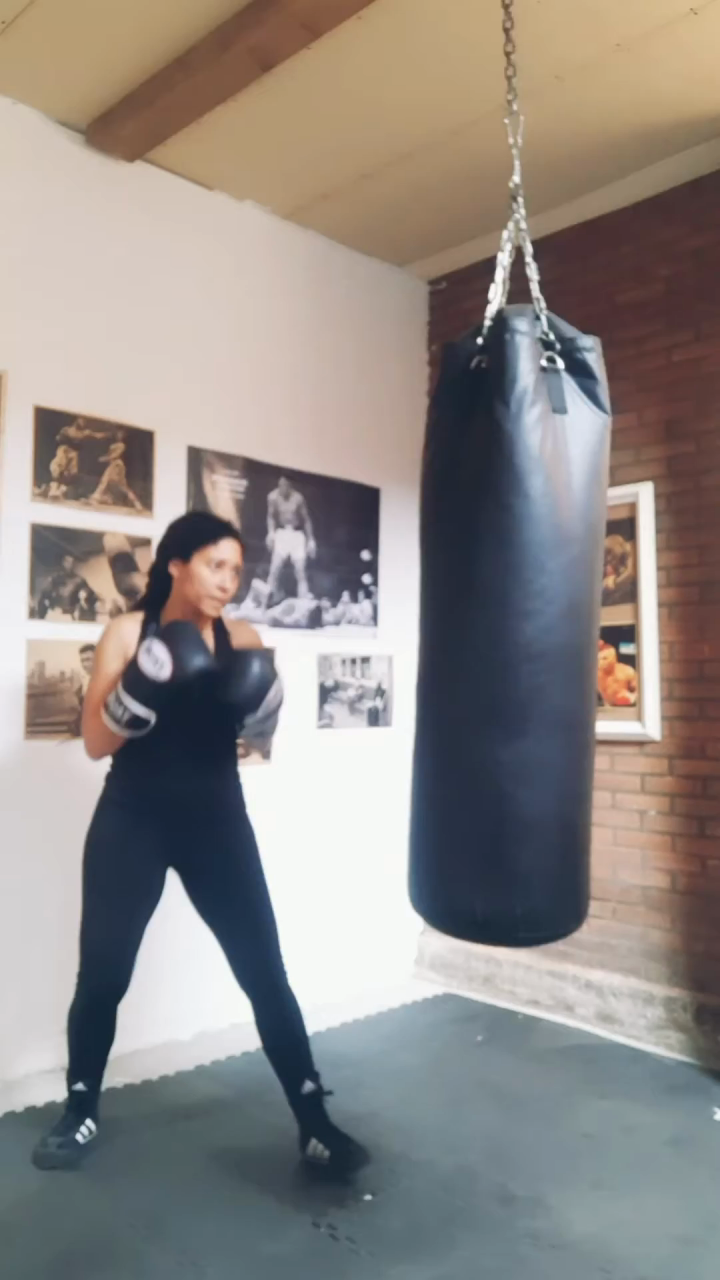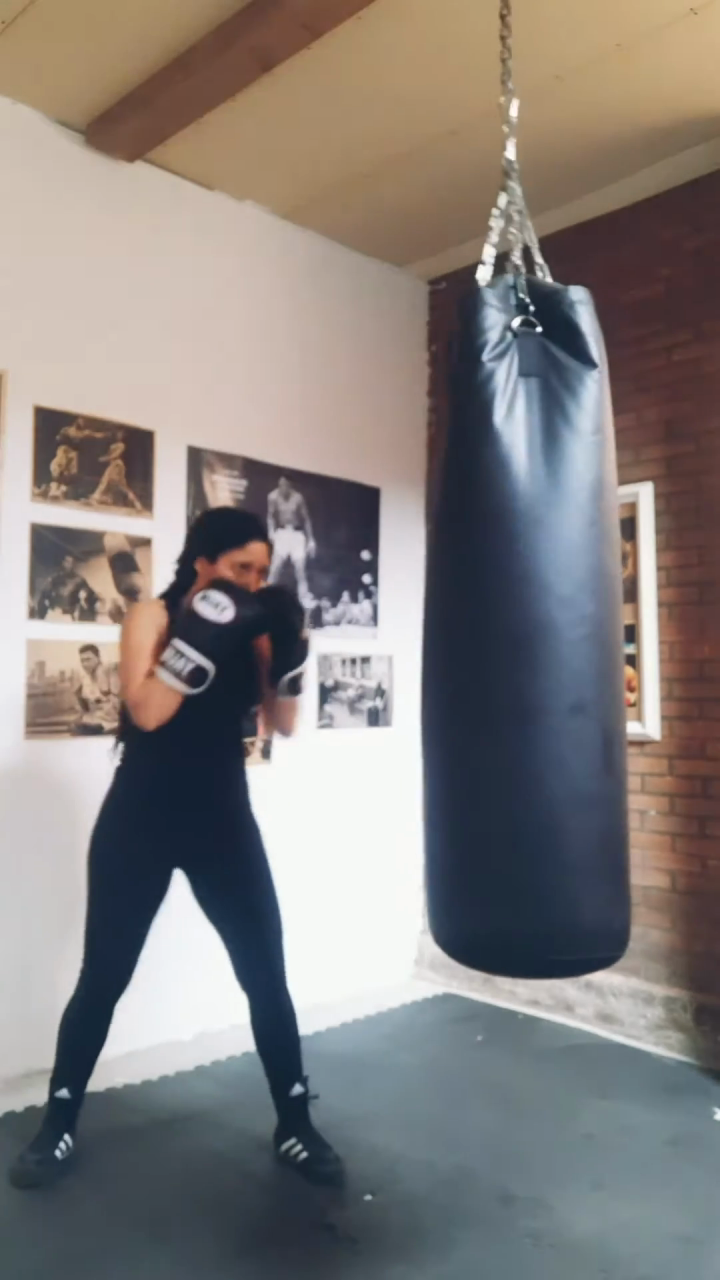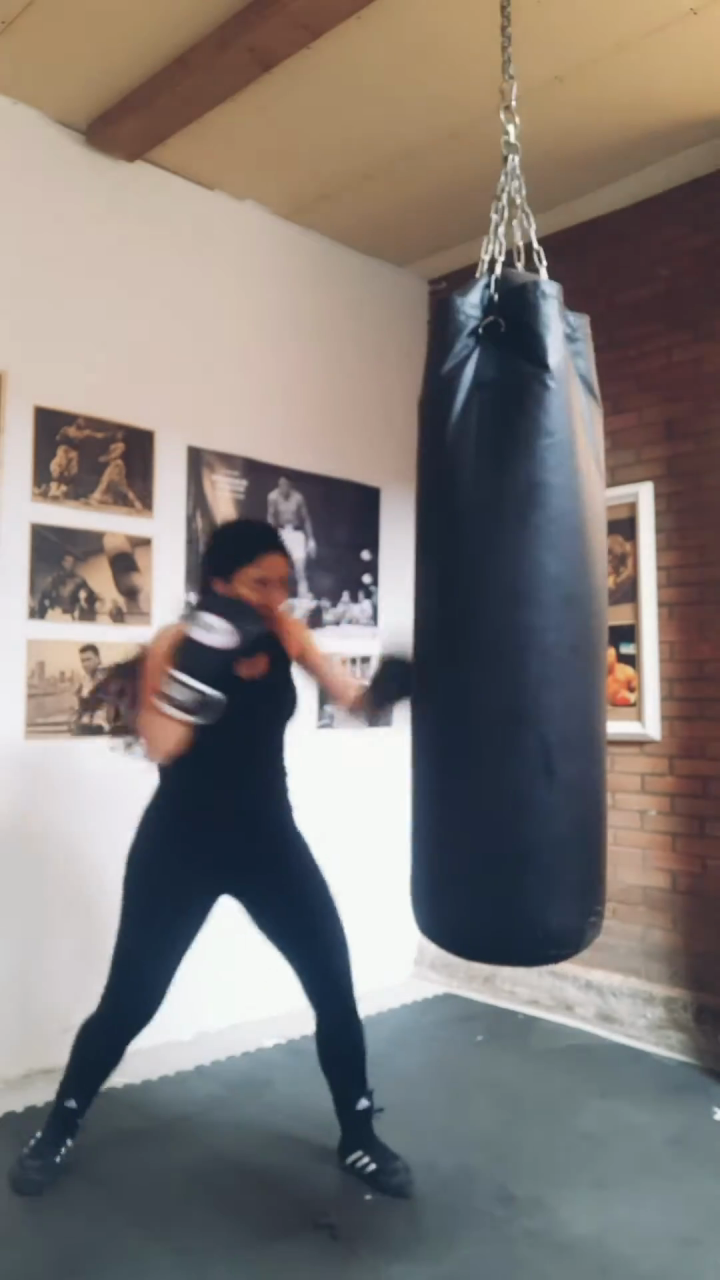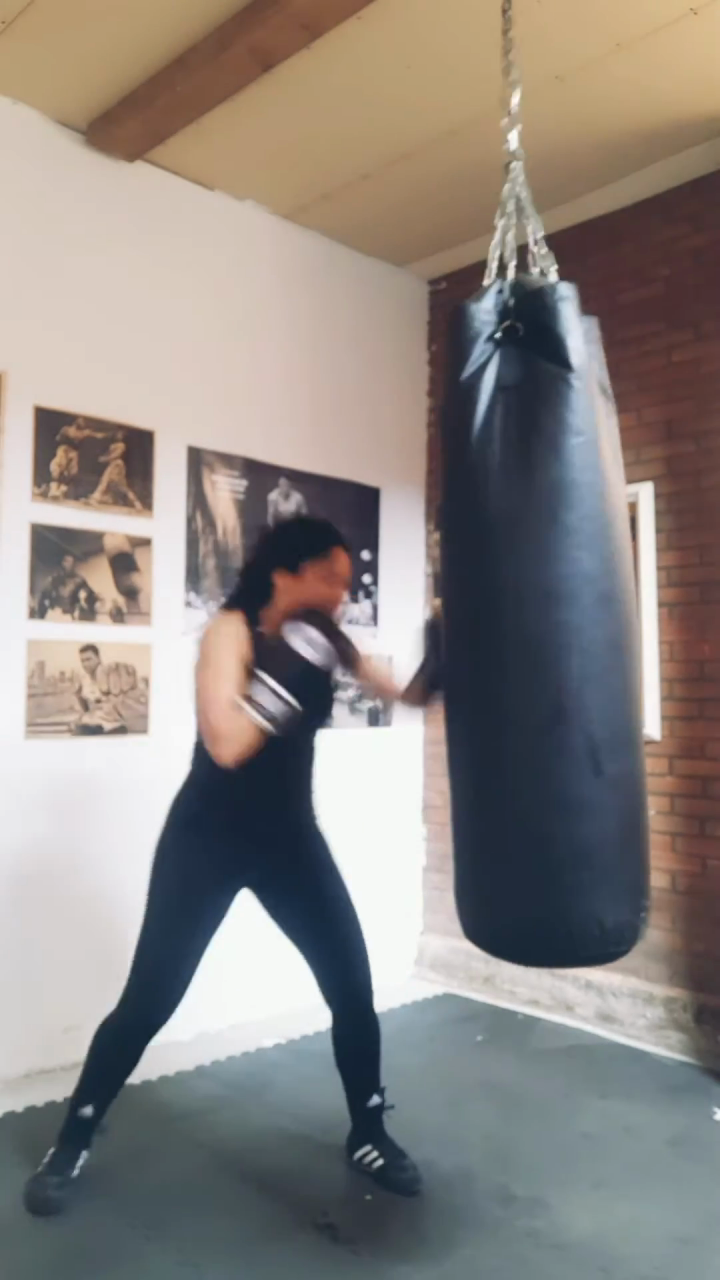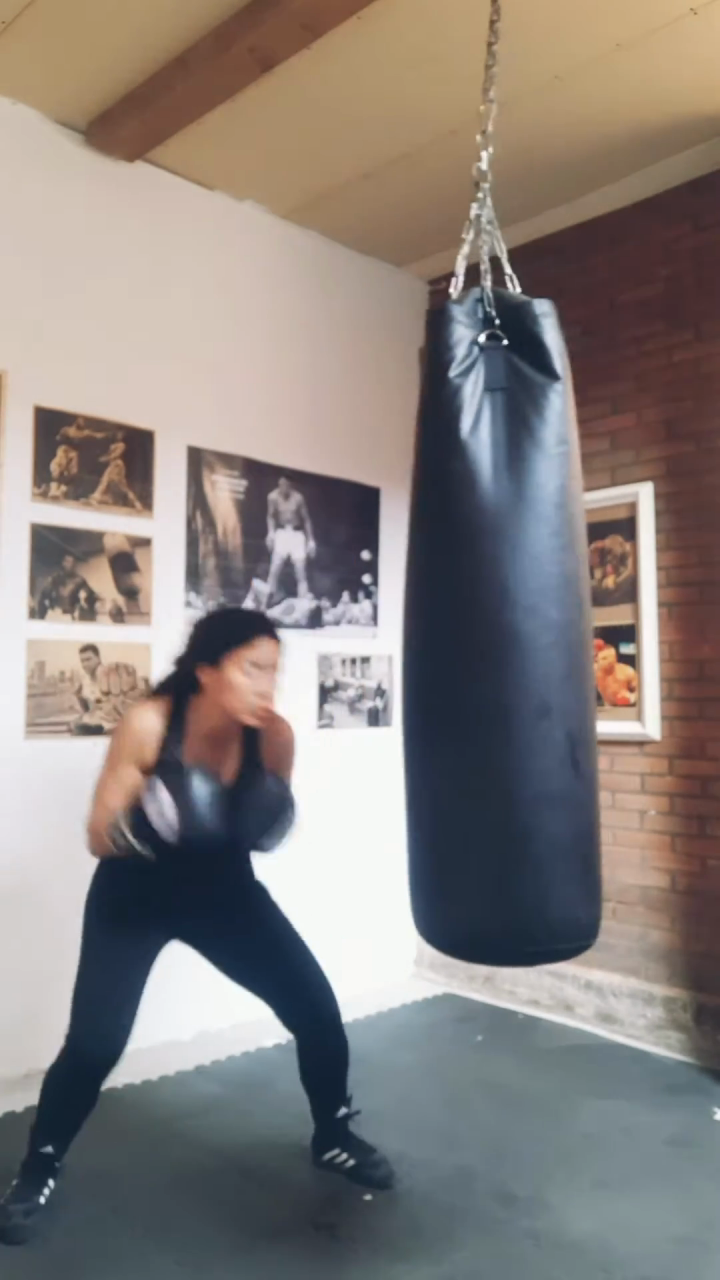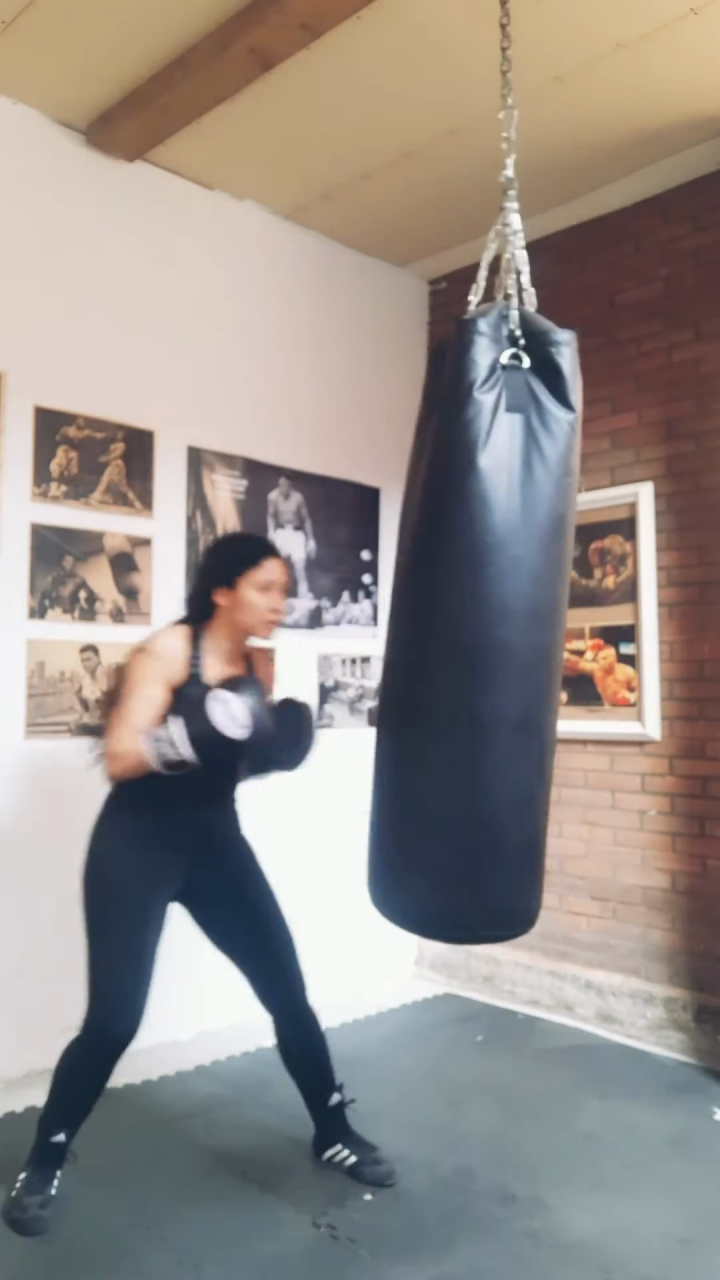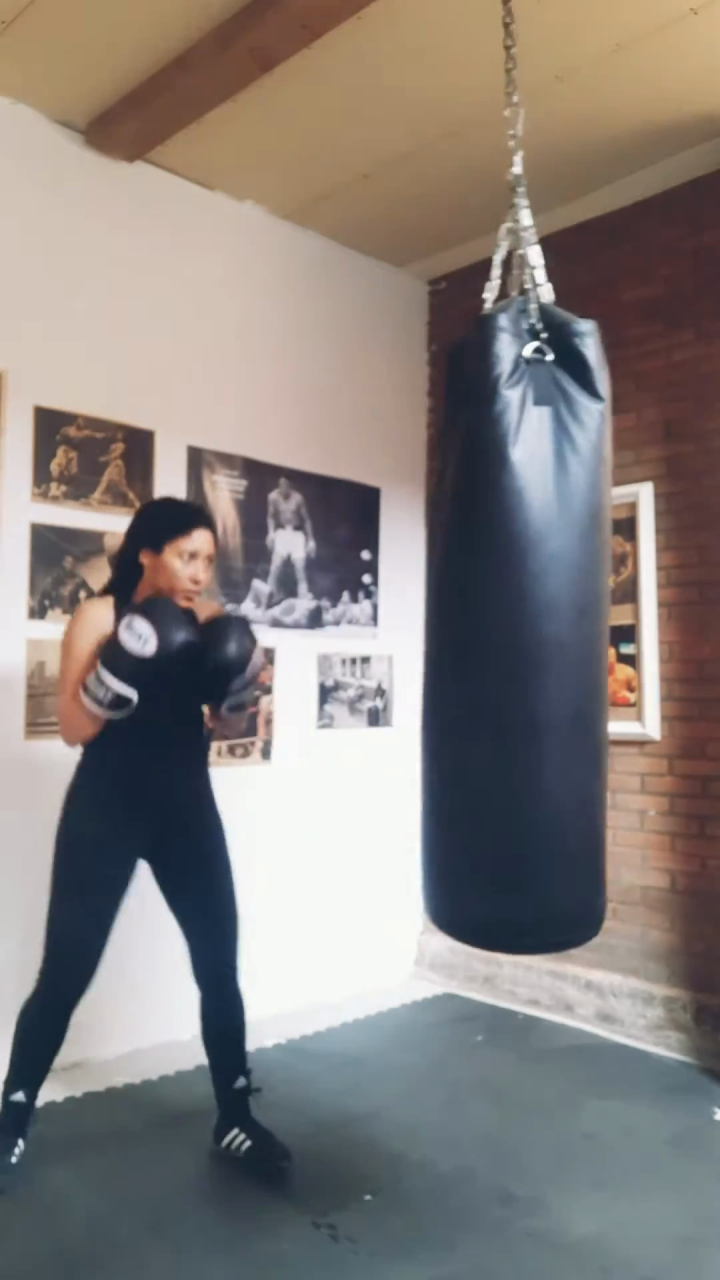
dt=0.7s
person 1, frame 1
left shoulder: (243, 641)
right shoulder: (129, 632)
left elbow: (259, 737)
right elbow: (96, 741)
left wrist: (258, 700)
right wrist: (151, 682)
left hip: (215, 820)
right hip: (132, 821)
left knee: (266, 974)
right knee: (102, 975)
left ankle: (314, 1123)
right ankle: (80, 1112)
person 1, frame 2
left shoulder: (254, 628)
right shoulder: (153, 617)
left elbow: (283, 725)
right elbow: (147, 712)
left wrist: (290, 651)
right wrist: (203, 637)
left hip: (222, 816)
right hip: (141, 818)
left knee: (265, 973)
right knee: (104, 977)
left ankle: (294, 1126)
right ankle: (59, 1124)
person 1, frame 3
left shoulder: (283, 630)
right shoulder: (181, 640)
left elbow: (346, 694)
right elbow: (161, 746)
left wrist: (386, 688)
right wrist: (200, 659)
left hip: (267, 837)
right hip: (179, 842)
left knee: (335, 988)
right knee: (129, 999)
left ankle: (358, 1134)
right ankle: (59, 1130)
person 1, frame 4
left shoulder: (323, 632)
right shoulder: (228, 633)
left elbow: (393, 689)
right elbow: (226, 747)
left wrist: (434, 677)
right wrist: (291, 670)
left hip: (289, 834)
right hip: (207, 834)
left knee: (351, 984)
right knee: (150, 996)
left ankle: (368, 1133)
right ankle: (72, 1142)
person 1, frame 5
left shoulder: (272, 734)
right shoulder: (150, 725)
right elbow: (99, 839)
right wrist: (147, 826)
left hip: (225, 893)
right hip: (131, 902)
left knee: (318, 1012)
right knee: (95, 1045)
left ankle: (333, 1136)
person 1, frame 6
left shoulder: (252, 666)
right shoulder: (169, 650)
right elbow: (118, 758)
left wrist: (270, 746)
right wrist: (200, 730)
left hip: (214, 843)
right hip: (135, 844)
left knee: (287, 991)
right knee: (114, 1020)
left ankle: (333, 1133)
person 1, frame 7
left shoulder: (202, 622)
right shoulder: (101, 616)
left elbow: (222, 717)
right elbow: (75, 729)
left wrist: (239, 667)
right wrist: (127, 661)
left hip: (188, 809)
right hip: (105, 812)
left knee: (220, 970)
right knee: (66, 975)
left ankle: (234, 1117)
